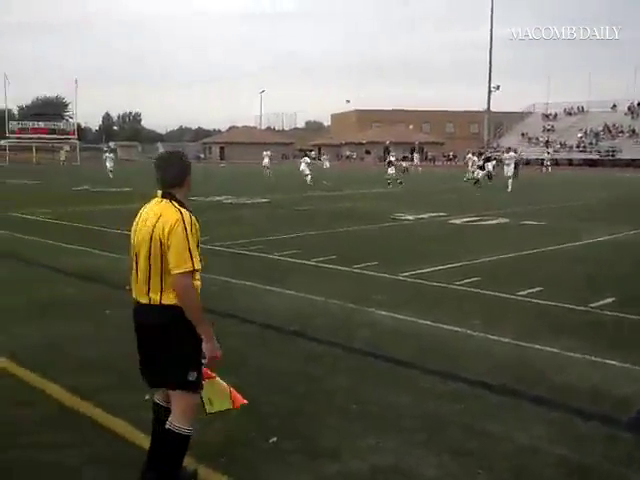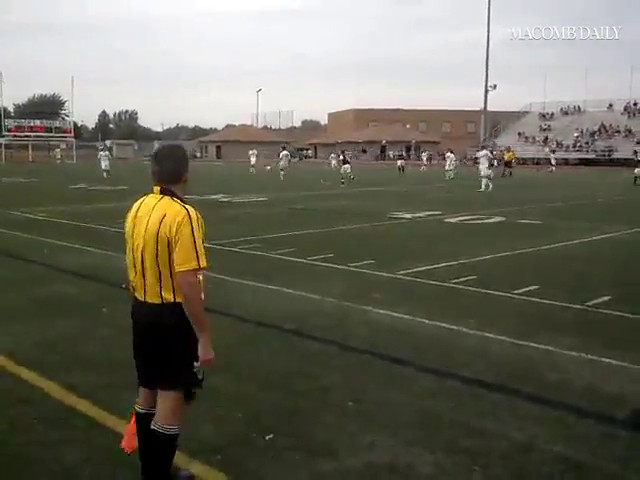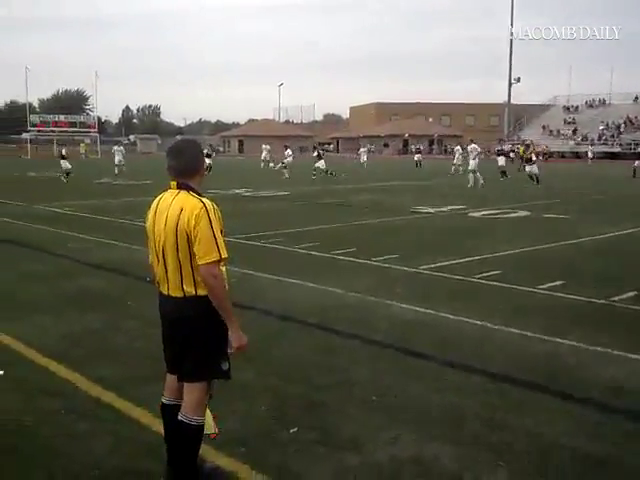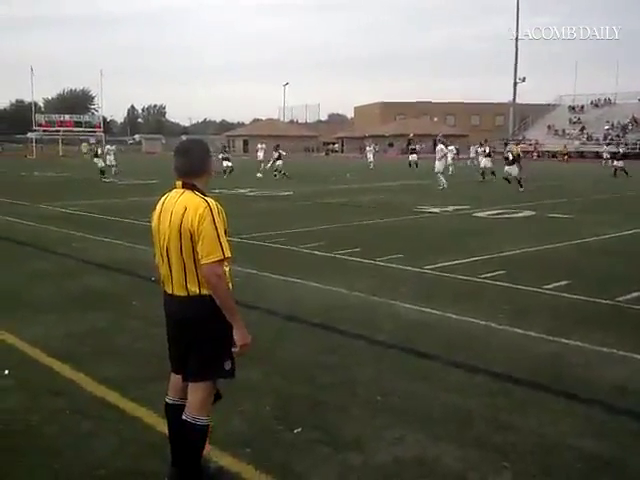
dt=0.7s
person 1, frame 1
left shoulder: (147, 211)
right shoulder: (179, 218)
right elbow: (184, 284)
right wrist: (207, 336)
left hip: (144, 311)
right hip: (171, 317)
left knee: (167, 389)
right knee: (187, 402)
person 1, frame 2
left shoulder: (137, 208)
right shoulder: (183, 215)
right elbow: (187, 283)
right wrist: (204, 338)
left hip: (142, 310)
right hip: (173, 316)
left knee: (147, 393)
right knee: (171, 401)
person 1, frame 3
left shoulder: (157, 205)
right shoulder: (200, 208)
right elbow: (210, 274)
right wrist: (234, 326)
left hip: (169, 303)
right hip: (199, 307)
left knee: (174, 381)
right knee: (196, 391)
person 1, frame 4
left shoulder: (163, 204)
right shoulder: (205, 208)
right elbow: (213, 274)
right wrist: (237, 324)
left hip: (174, 302)
right hip: (203, 306)
left knee: (179, 380)
right knee: (201, 390)
